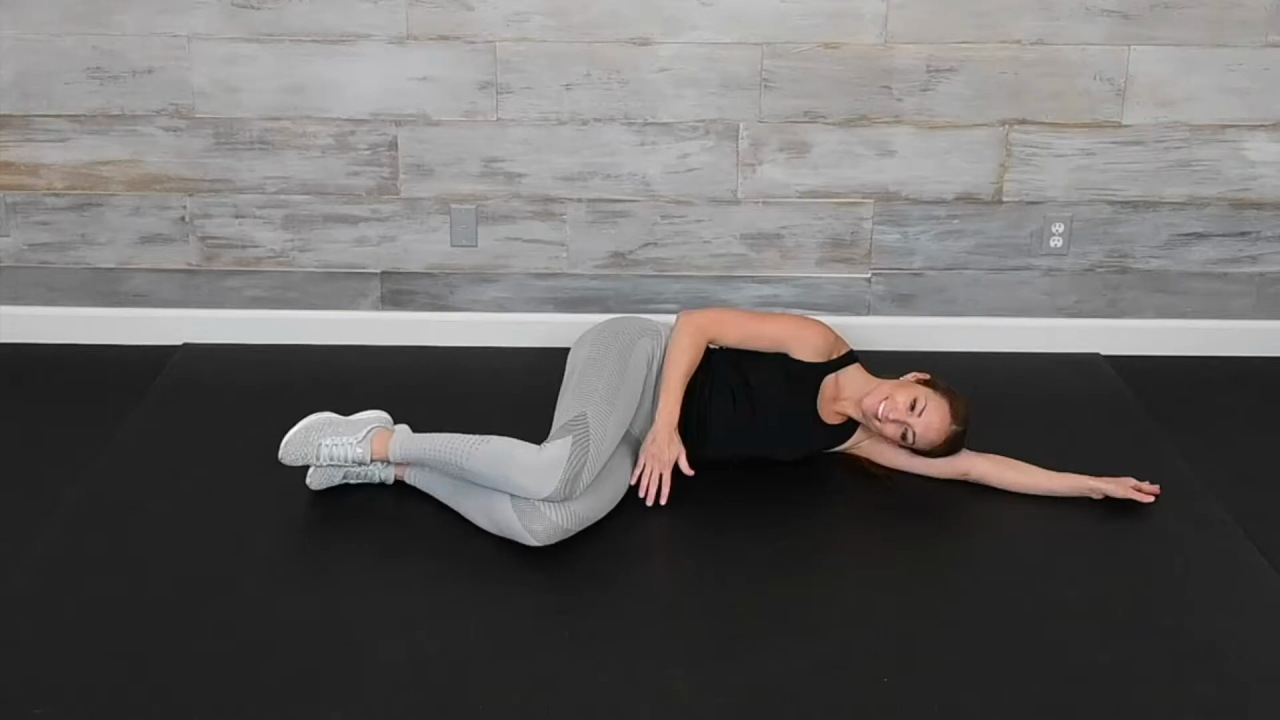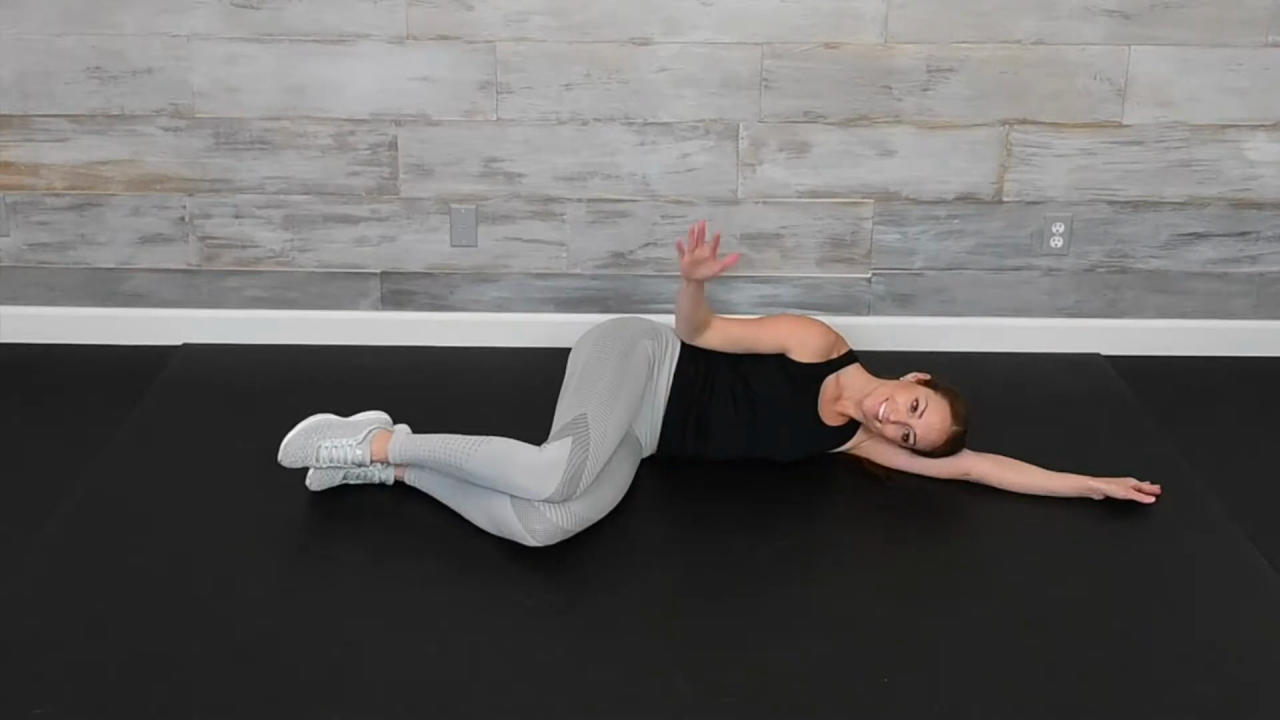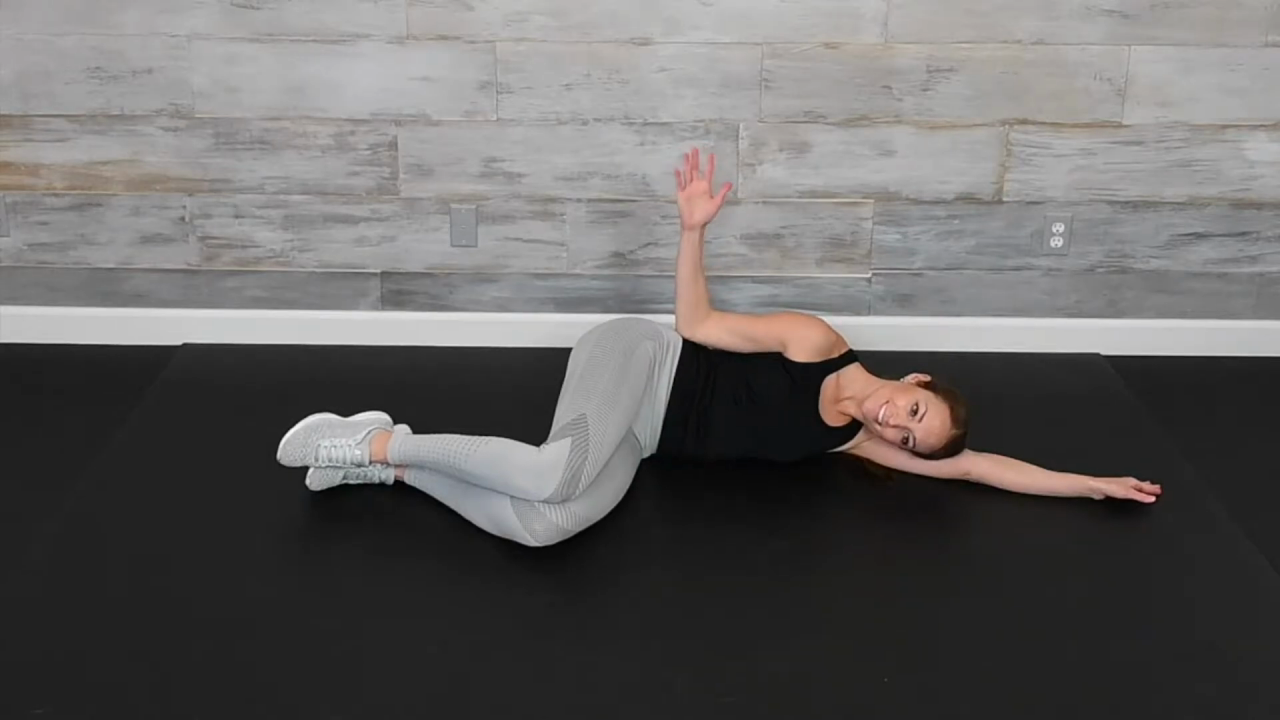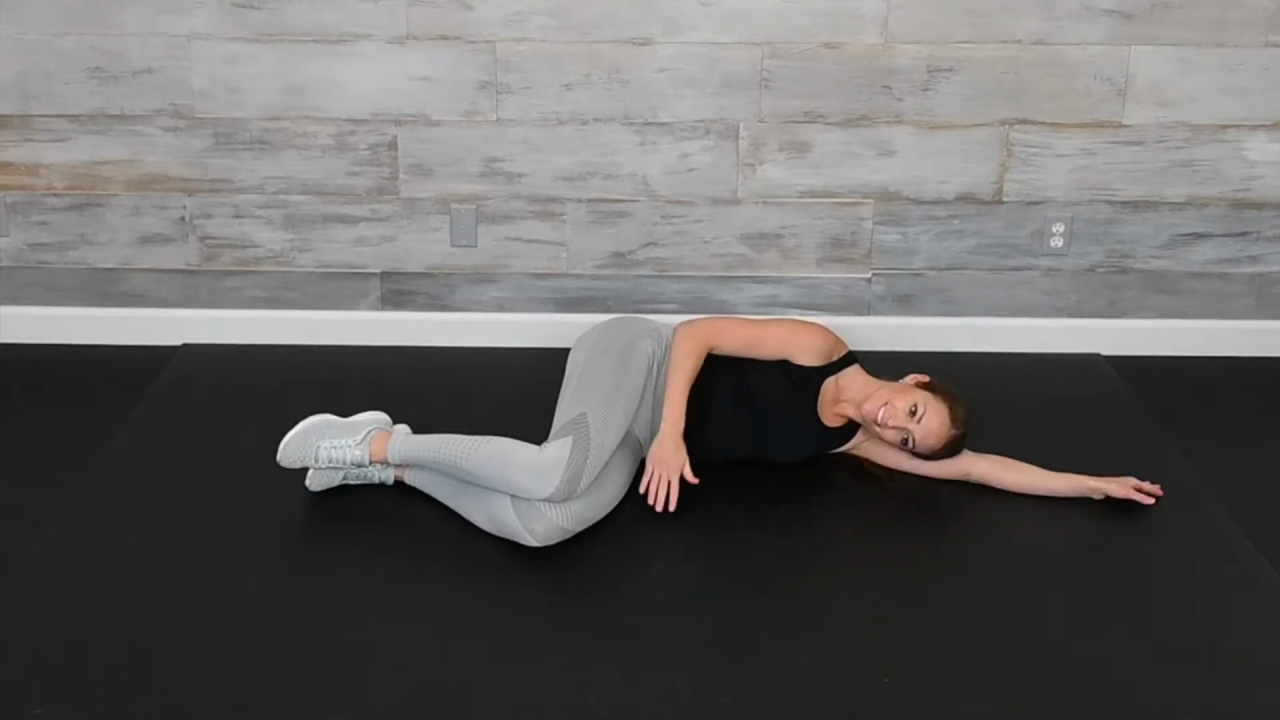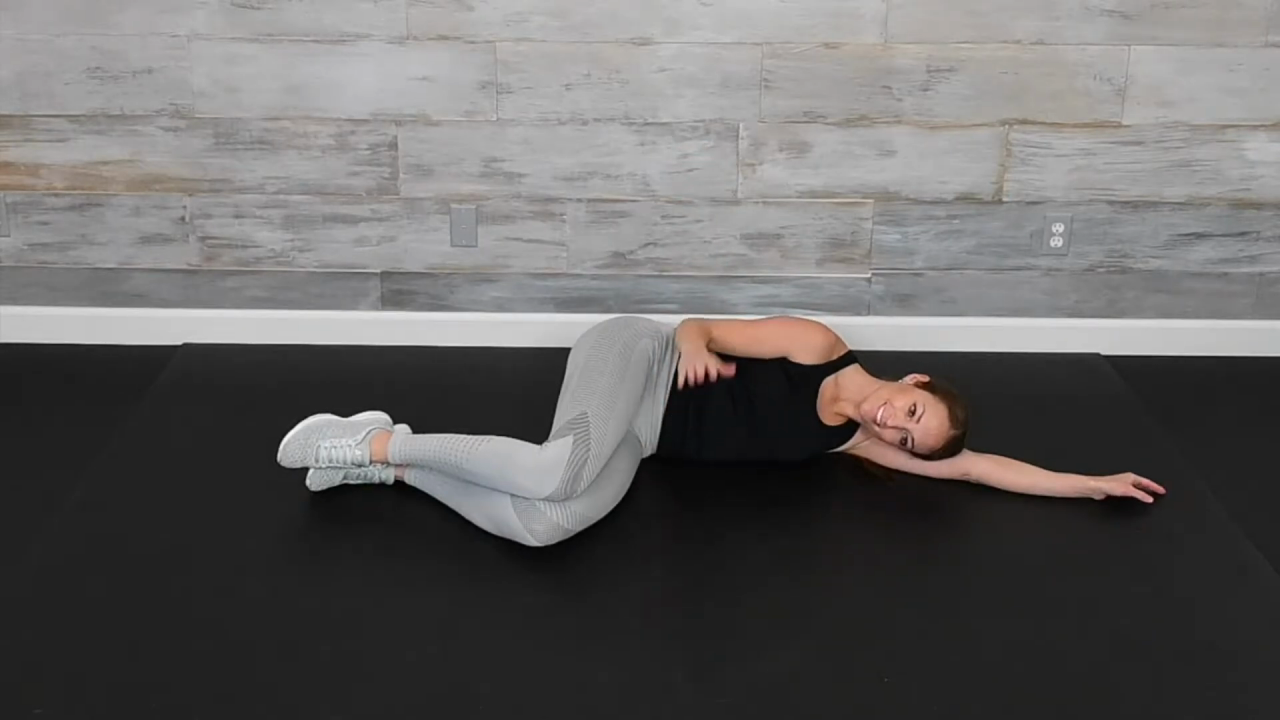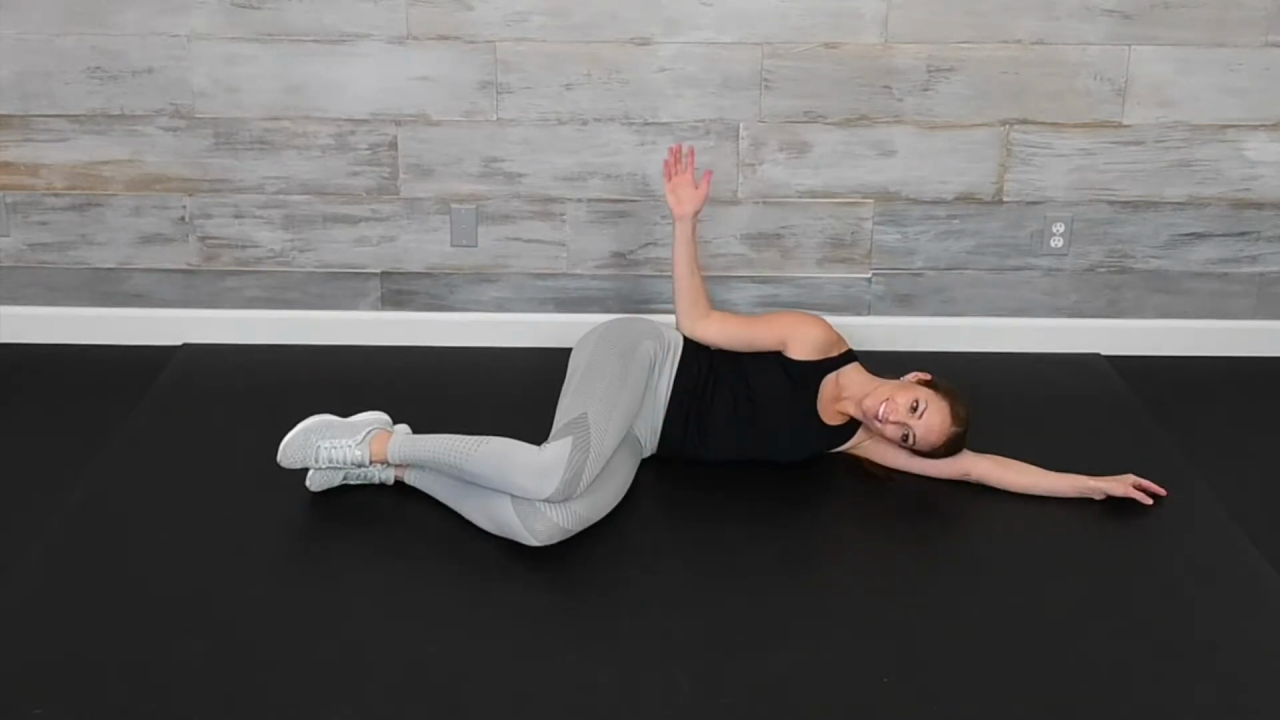
dt=0.7s
person 1, frame 1
left shoulder: (853, 439)
right shoulder: (818, 344)
left elbow: (973, 463)
right elbow: (695, 323)
left wrist: (1093, 482)
right wrist: (667, 423)
left hip: (651, 447)
right hip: (637, 357)
left knee: (545, 525)
right knee: (557, 477)
left ankle: (388, 458)
right ankle: (374, 440)
person 1, frame 2
left shoulder: (854, 438)
right shoulder: (819, 345)
left elbow: (976, 463)
right elbow: (699, 332)
left wrist: (1091, 483)
right wrist: (694, 283)
left hip: (643, 442)
right hip: (637, 356)
left knee: (544, 524)
right knee: (554, 478)
left ankle: (389, 461)
right ankle: (373, 437)
person 1, frame 3
left shoulder: (854, 441)
right shoulder: (816, 342)
left elbow: (977, 464)
right elbow: (695, 325)
left wrist: (1091, 484)
right wrist: (692, 231)
left hip: (649, 446)
right hip: (636, 363)
left knee: (546, 525)
right knee: (556, 478)
left ankle: (389, 463)
right ankle: (375, 443)
person 1, frame 4
left shoulder: (855, 441)
right shoulder: (819, 347)
left elbow: (975, 466)
right elbow: (696, 333)
left wrist: (1092, 482)
right wrist: (670, 432)
left hip: (653, 439)
right hip: (636, 357)
left knee: (546, 524)
right knee: (559, 478)
left ankle: (389, 457)
right ankle: (374, 442)
person 1, frame 5
left shoulder: (853, 439)
right shoulder: (819, 347)
left elbow: (980, 464)
right elbow: (703, 331)
left wrist: (1090, 482)
right wrist: (690, 348)
left hip: (646, 445)
right hip: (636, 357)
left knee: (545, 526)
right knee: (558, 477)
left ankle: (391, 456)
right ankle: (375, 441)
person 1, frame 6
left shoulder: (854, 440)
right shoulder: (816, 342)
left elbow: (979, 465)
right elbow: (696, 323)
left wrist: (1092, 483)
right wrist: (686, 220)
left hip: (646, 444)
right hip: (636, 361)
left knee: (545, 523)
right knee: (558, 480)
left ankle: (388, 459)
right ankle: (377, 443)
